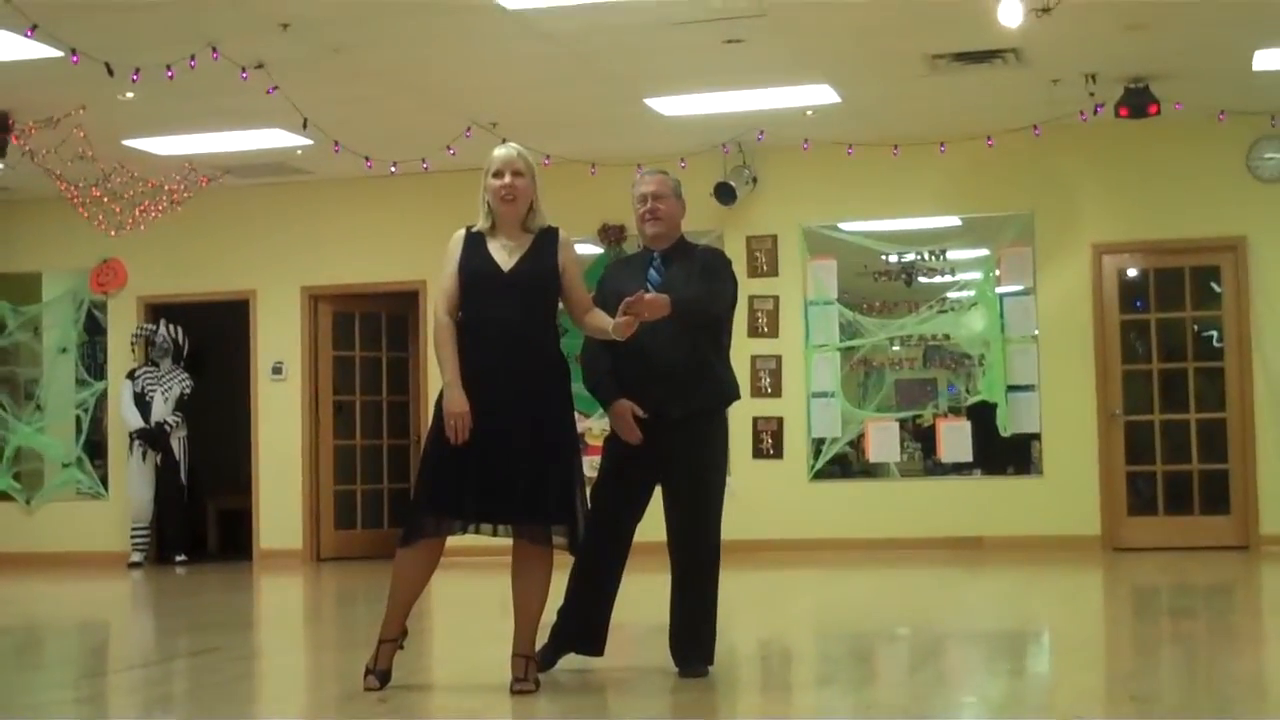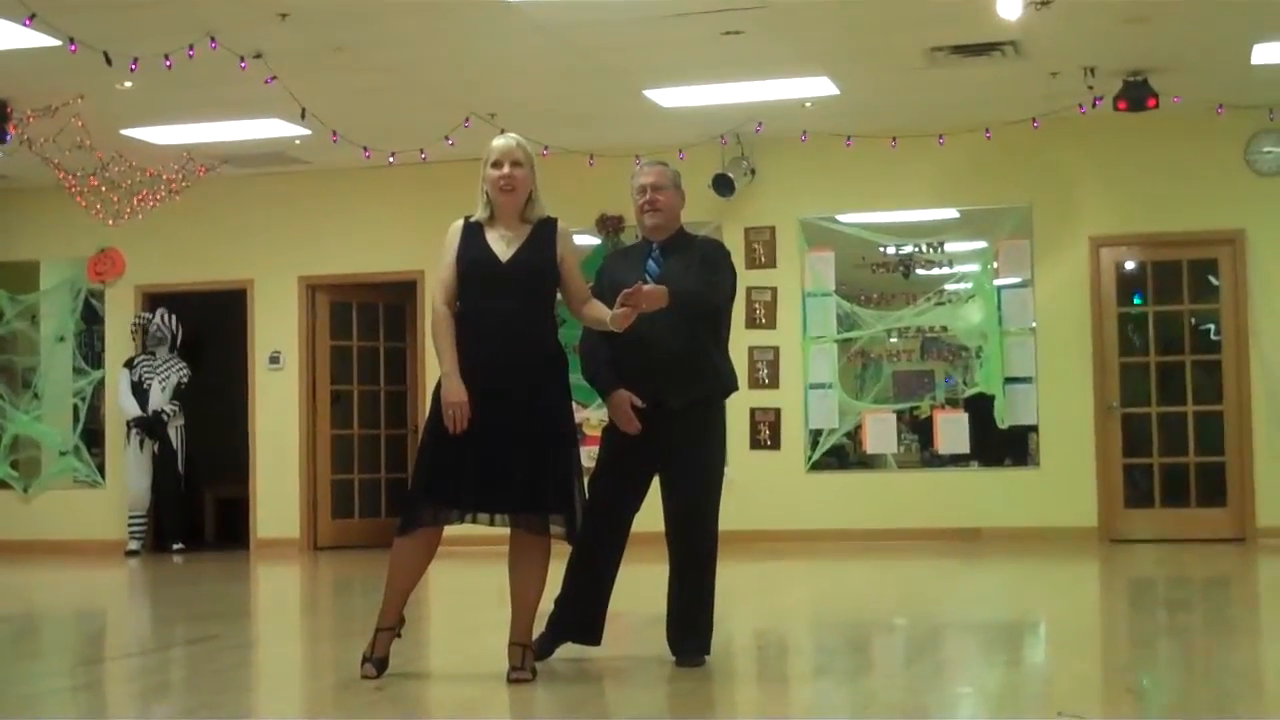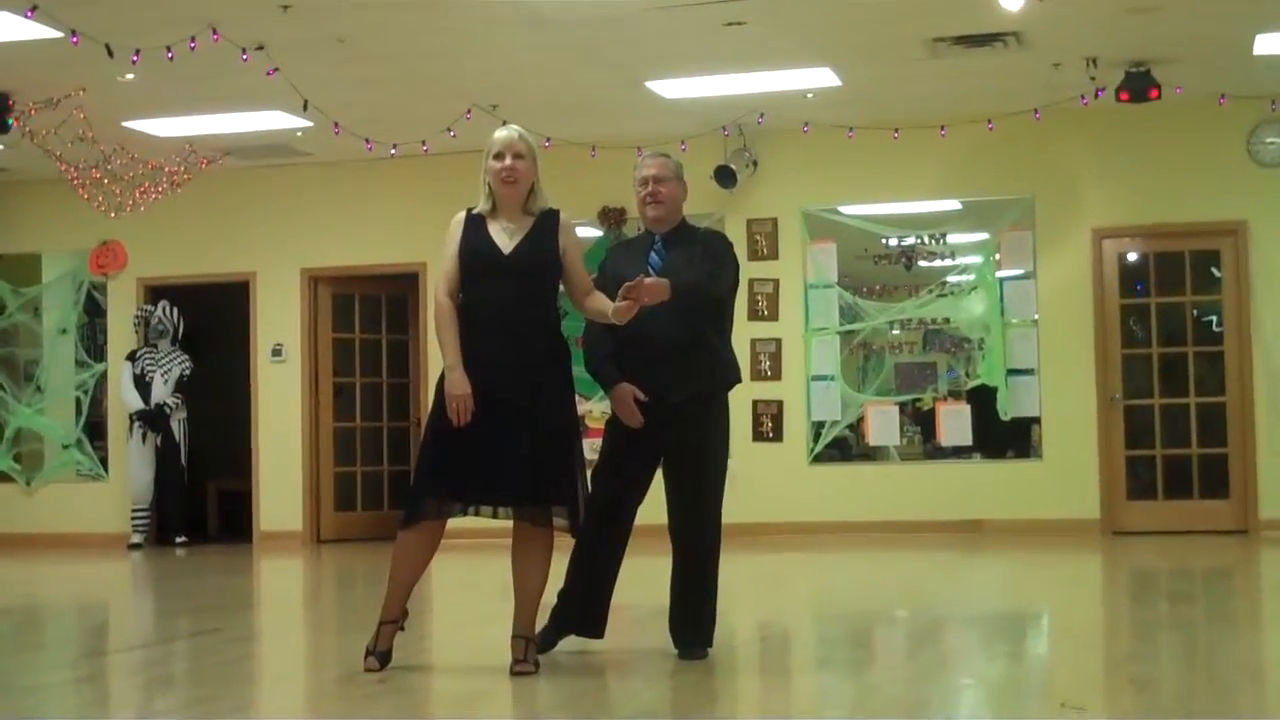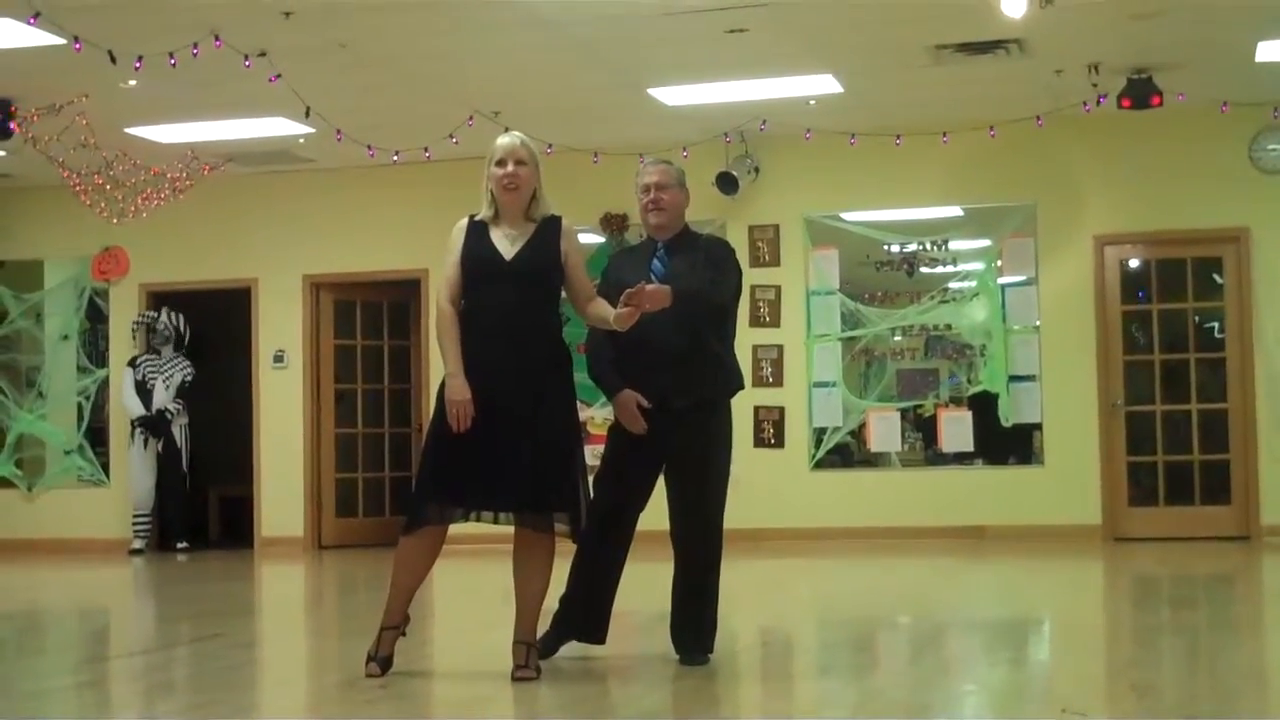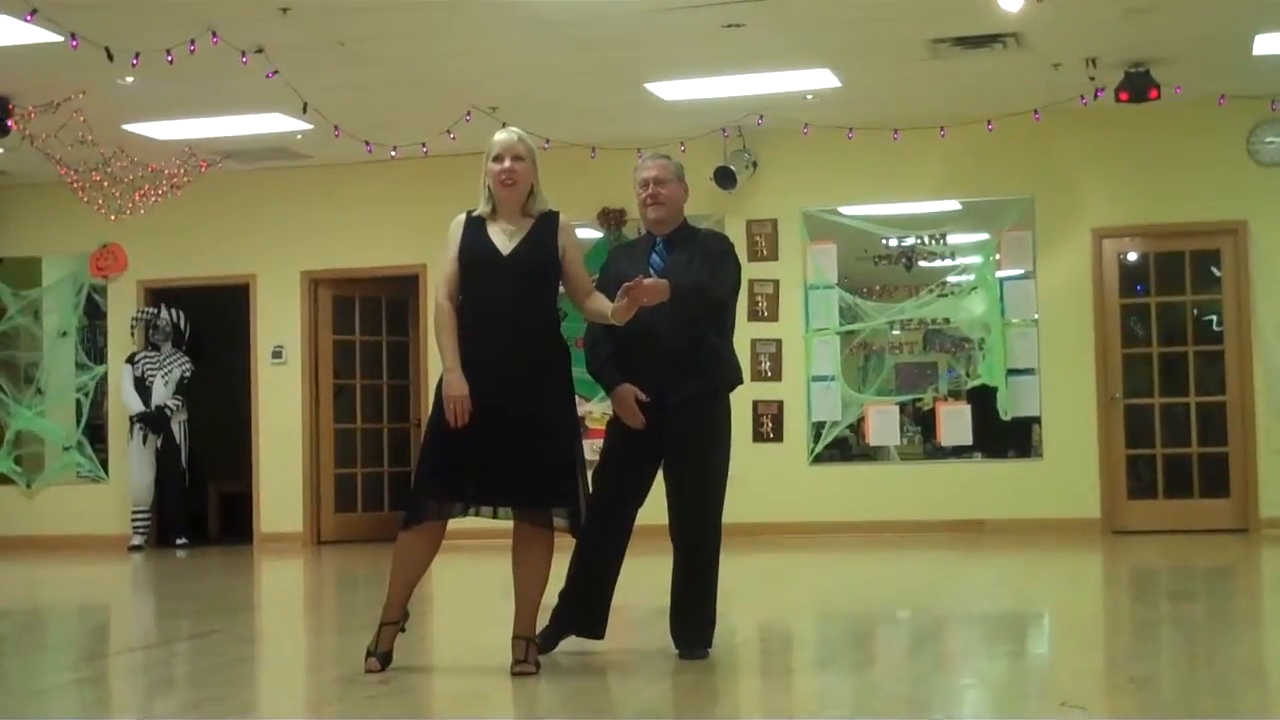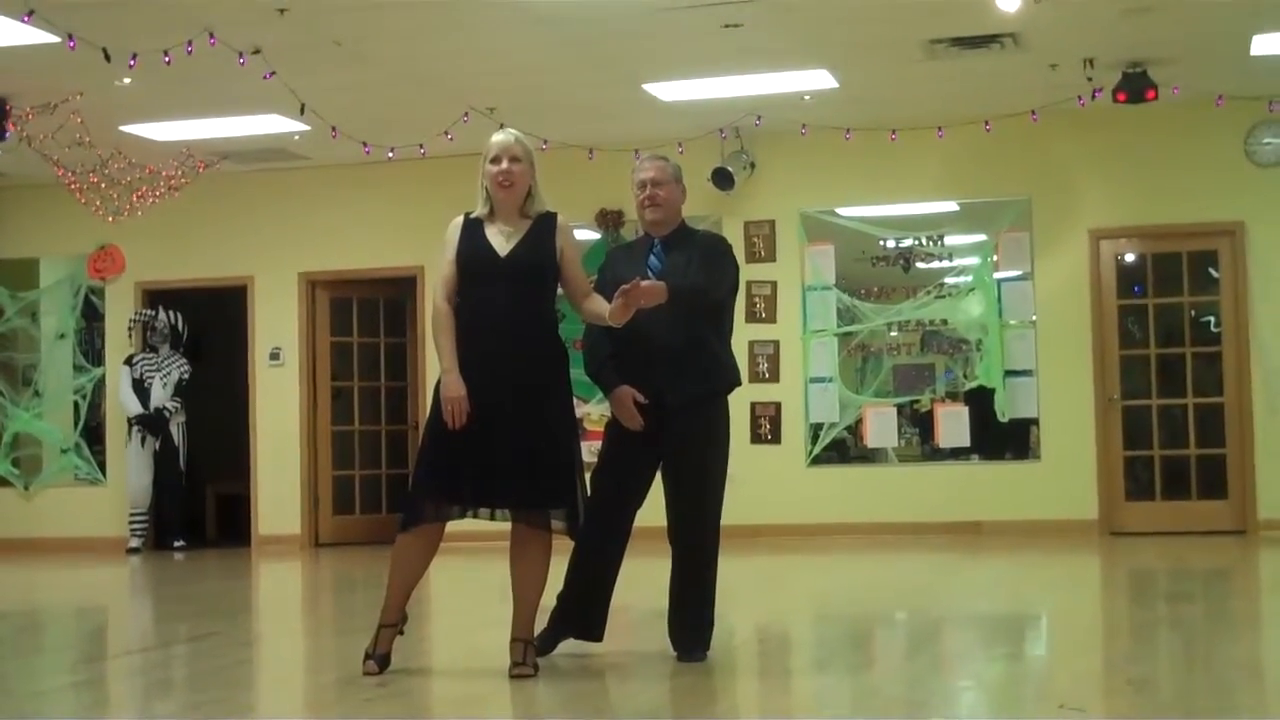
dt=0.3s
person 1, frame 1
left shoulder: (556, 244)
right shoulder: (464, 242)
left elbow: (583, 312)
right elbow: (444, 316)
left wrist: (616, 327)
right wrist: (452, 388)
left hip: (538, 395)
right hip: (472, 393)
left knee: (535, 525)
right knee: (431, 518)
left ankle: (523, 654)
right ankle: (389, 638)
person 1, frame 2
left shoulder: (554, 234)
right shoulder: (461, 232)
left elbow: (581, 303)
right elbow: (442, 306)
left wrist: (613, 318)
right wrist: (450, 378)
left hip: (536, 385)
right hip: (470, 383)
left knee: (532, 514)
right knee: (429, 505)
left ankle: (521, 643)
right ankle: (385, 628)
person 1, frame 3
left shoulder: (557, 226)
right shoulder: (464, 224)
left elbow: (583, 295)
right elbow: (444, 298)
left wrist: (616, 310)
right wrist: (454, 371)
left hip: (540, 378)
right hip: (473, 376)
left knee: (536, 506)
right knee: (432, 499)
left ankle: (524, 636)
right ankle: (389, 620)
person 1, frame 4
left shoulder: (558, 233)
right shoulder: (466, 231)
left elbow: (586, 301)
right elbow: (447, 304)
left wrist: (618, 317)
right wrist: (455, 376)
left hip: (541, 384)
right hip: (474, 382)
left knee: (537, 512)
right knee: (434, 504)
left ankle: (524, 642)
right ankle: (390, 625)
person 1, frame 5
left shoulder: (556, 228)
right shoulder: (464, 226)
left elbow: (583, 296)
right elbow: (445, 300)
left wrist: (616, 310)
right wrist: (452, 373)
left hip: (540, 379)
right hip: (472, 377)
left knee: (536, 505)
right knee: (432, 498)
left ankle: (524, 636)
right ankle: (390, 620)
person 1, frame 6
left shoulder: (554, 229)
right shoulder: (462, 228)
left elbow: (582, 297)
right elbow: (443, 303)
left wrist: (614, 312)
right wrist: (449, 374)
left hip: (537, 381)
right hip: (470, 379)
left knee: (533, 509)
right knee: (430, 502)
left ankle: (522, 639)
right ankle: (388, 623)
person 2, frame 1
left shoulder: (710, 264)
right shoulder: (616, 274)
left elbow: (715, 312)
right elbow: (593, 345)
left wrist: (668, 306)
right wrist: (611, 399)
left hip: (696, 420)
right hip: (632, 420)
left knee: (695, 538)
right knee: (603, 531)
left ankle: (693, 650)
right ankle: (569, 635)
person 2, frame 2
left shoulder: (709, 255)
right shoulder: (615, 265)
left elbow: (713, 303)
right elbow: (592, 335)
left wrist: (666, 297)
right wrist: (610, 389)
left hip: (695, 410)
right hip: (630, 410)
left knee: (693, 529)
right knee: (601, 520)
left ankle: (690, 639)
right ankle: (567, 625)
person 2, frame 3
left shoulder: (712, 247)
right shoulder: (618, 257)
left elbow: (716, 294)
right elbow: (595, 328)
left wrist: (668, 289)
right wrist: (613, 383)
left hip: (698, 402)
right hip: (633, 402)
left knee: (695, 522)
right knee: (604, 512)
left ankle: (692, 632)
right ankle: (570, 617)
person 2, frame 4
left shoulder: (715, 253)
right shoulder: (620, 264)
left elbow: (718, 301)
right elbow: (598, 334)
left wrist: (670, 296)
right wrist: (615, 389)
left hip: (700, 408)
right hip: (636, 408)
left knee: (698, 528)
right knee: (606, 518)
left ankle: (693, 638)
right ankle: (571, 622)
person 2, frame 5
left shoulder: (713, 248)
right shoulder: (619, 259)
left elbow: (716, 296)
right elbow: (597, 328)
left wrist: (668, 290)
right wrist: (614, 383)
left hip: (699, 402)
right hip: (634, 402)
left knee: (696, 522)
right knee: (606, 513)
left ankle: (693, 632)
right ankle: (571, 617)
person 2, frame 6
left shoulder: (712, 250)
right shoulder: (617, 261)
left elbow: (713, 297)
right elbow: (596, 330)
left wrist: (666, 292)
right wrist: (612, 385)
left hip: (697, 403)
right hip: (632, 404)
left knee: (695, 524)
right knee: (604, 515)
left ankle: (691, 635)
right ankle: (570, 620)
person 3, frame 1
left shoulder: (183, 379)
right shoulder: (135, 375)
left elbow: (182, 411)
right elbow: (126, 406)
left wrist: (162, 430)
right wrist: (142, 430)
left hip: (172, 442)
right hip: (141, 442)
left knee: (173, 495)
right knee: (141, 495)
left ankle: (176, 549)
right ankle: (138, 549)
person 3, frame 2
left shoulder: (180, 368)
right shoulder: (133, 364)
left elbow: (179, 400)
right elbow: (123, 395)
left wrist: (160, 419)
right wrist: (139, 419)
left hip: (169, 431)
right hip: (139, 430)
left knee: (170, 484)
right knee: (138, 484)
left ankle: (174, 537)
right ankle: (135, 537)
person 3, frame 3
left shoulder: (182, 360)
right shoulder: (135, 357)
left elbow: (181, 392)
right elbow: (126, 389)
left wrist: (163, 412)
right wrist: (142, 412)
left hip: (172, 424)
right hip: (141, 423)
left knee: (173, 476)
right knee: (141, 477)
left ankle: (176, 530)
right ankle: (138, 531)
person 3, frame 4
left shoulder: (184, 366)
right shoulder: (136, 363)
left elbow: (183, 398)
right elbow: (128, 395)
left wrist: (163, 417)
right wrist: (144, 418)
left hip: (174, 430)
right hip: (143, 429)
left knee: (175, 483)
right knee: (142, 483)
left ankle: (178, 536)
right ankle: (140, 536)
person 3, frame 5
left shoulder: (182, 362)
right shoulder: (135, 359)
left elbow: (182, 394)
right elbow: (127, 391)
left wrist: (163, 414)
right wrist: (143, 415)
left hip: (173, 426)
right hip: (142, 426)
left knee: (174, 479)
right knee: (141, 480)
left ankle: (177, 533)
right ankle: (139, 533)
person 3, frame 6
left shoulder: (181, 363)
right shoulder: (133, 361)
left elbow: (179, 396)
right elbow: (125, 392)
left wrist: (161, 416)
right wrist: (141, 416)
left hip: (171, 427)
right hip: (140, 428)
left knee: (172, 482)
right knee: (139, 482)
left ankle: (175, 535)
right ankle: (136, 535)
